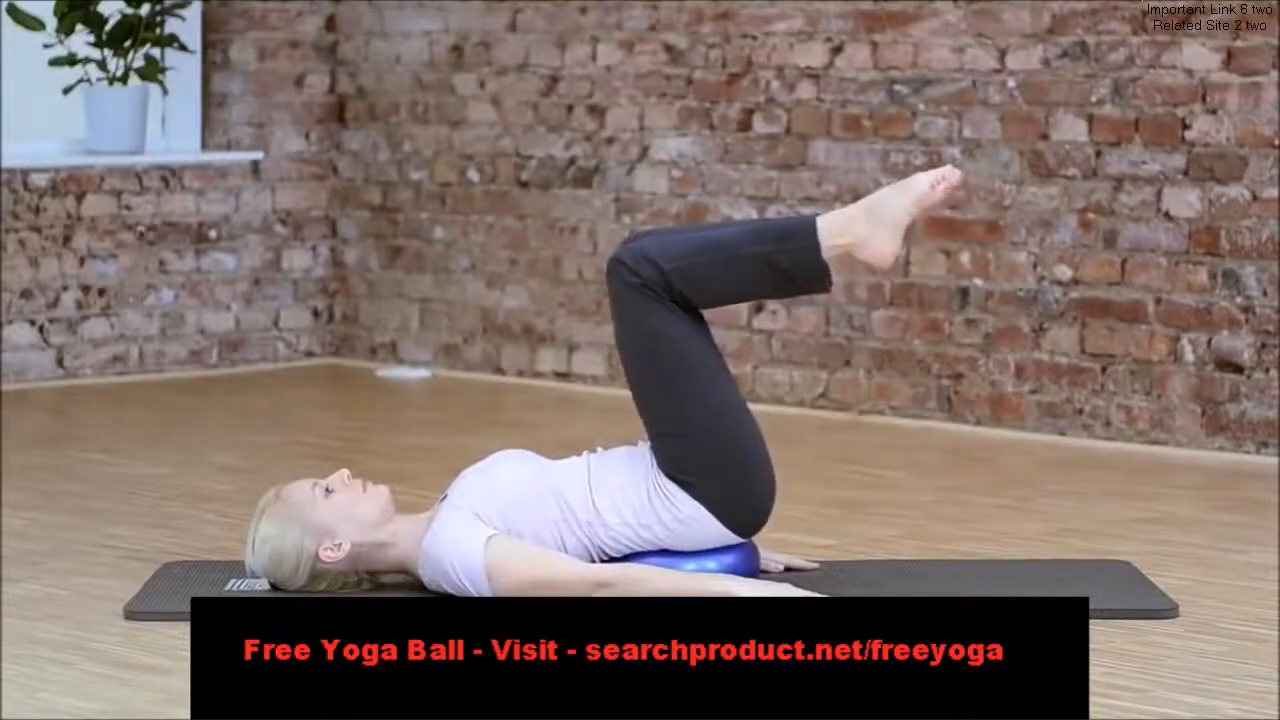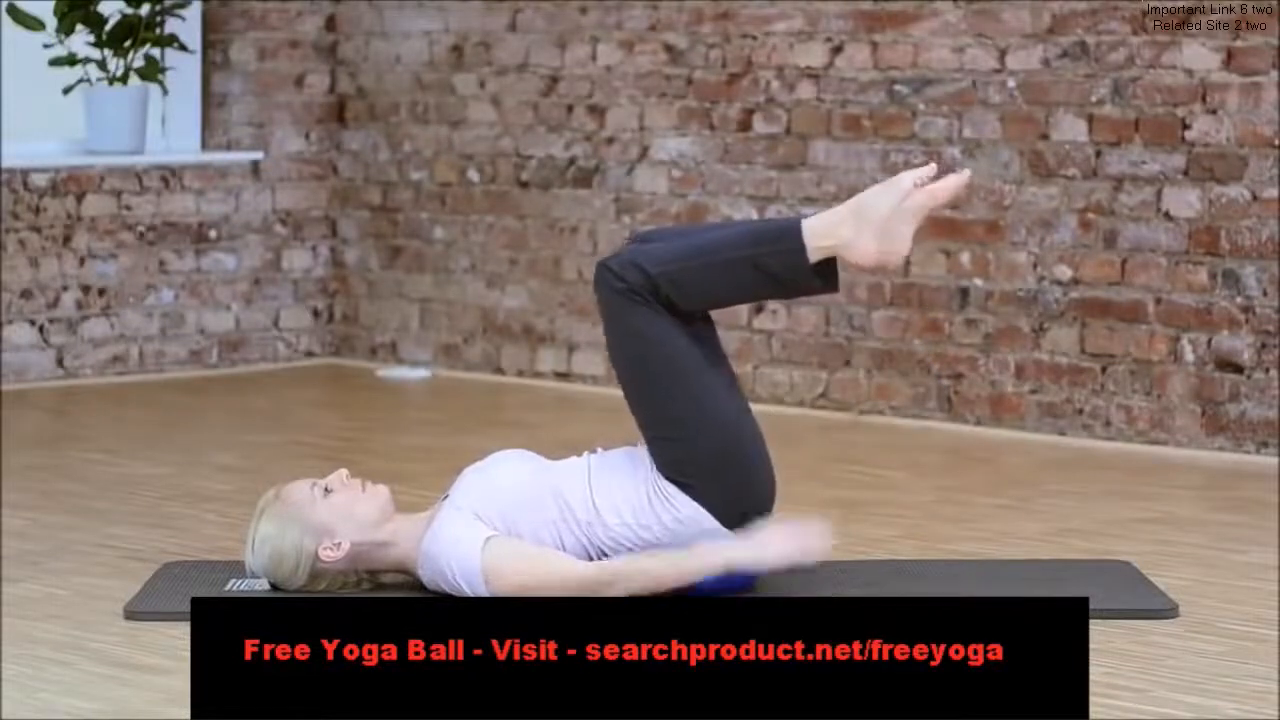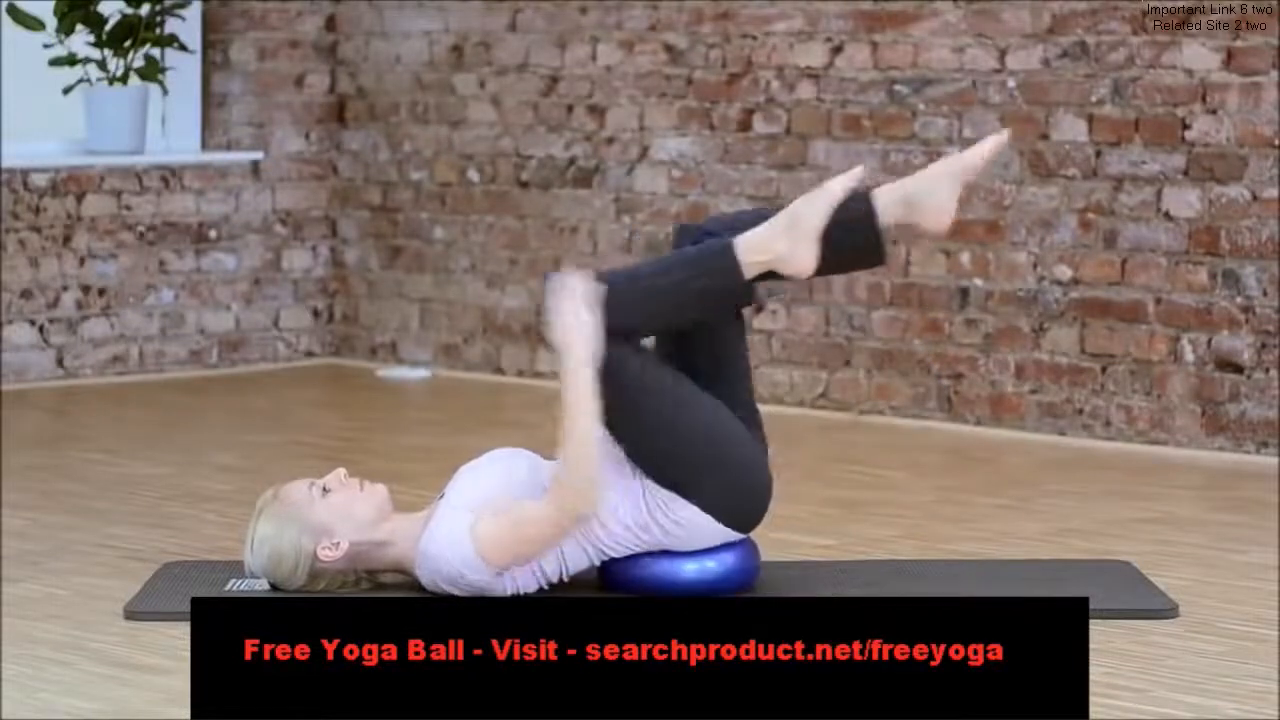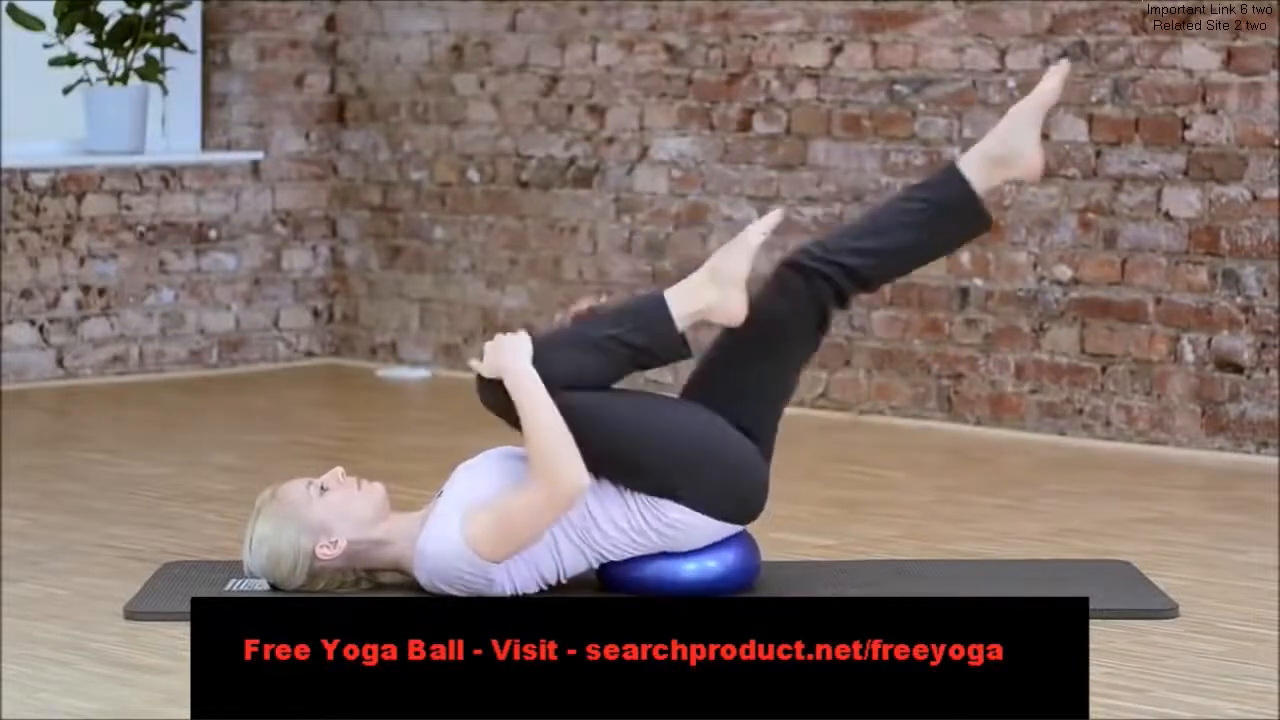
dt=0.4s
person 1, frame 1
left shoulder: (450, 518)
right shoulder: (447, 554)
right elbow: (598, 583)
right wrist: (741, 589)
left hip: (694, 497)
right hip: (712, 494)
left knee: (648, 263)
right knee: (639, 271)
left ankle: (845, 235)
right ankle: (846, 230)
person 1, frame 2
left shoulder: (448, 521)
right shoulder: (450, 554)
right elbow: (601, 579)
right wrist: (741, 549)
left hip: (688, 491)
right hip: (713, 495)
left knee: (654, 255)
right knee: (626, 277)
left ankle: (836, 238)
right ankle: (833, 233)
person 1, frame 3
left shoulder: (444, 522)
right shoulder: (451, 554)
right elbow: (578, 503)
right wrist: (580, 350)
left hip: (695, 483)
right hip: (714, 492)
left knee: (704, 244)
right knee: (578, 314)
left ankle: (907, 203)
right ankle: (764, 248)
person 1, frame 4
left shoulder: (442, 521)
right shoulder: (447, 555)
right elbow: (565, 487)
left wrist: (558, 356)
right wrist: (520, 371)
left hip: (701, 468)
right hip: (713, 486)
left knee: (813, 273)
right knee: (511, 375)
left ankle: (990, 165)
right ankle: (697, 299)
